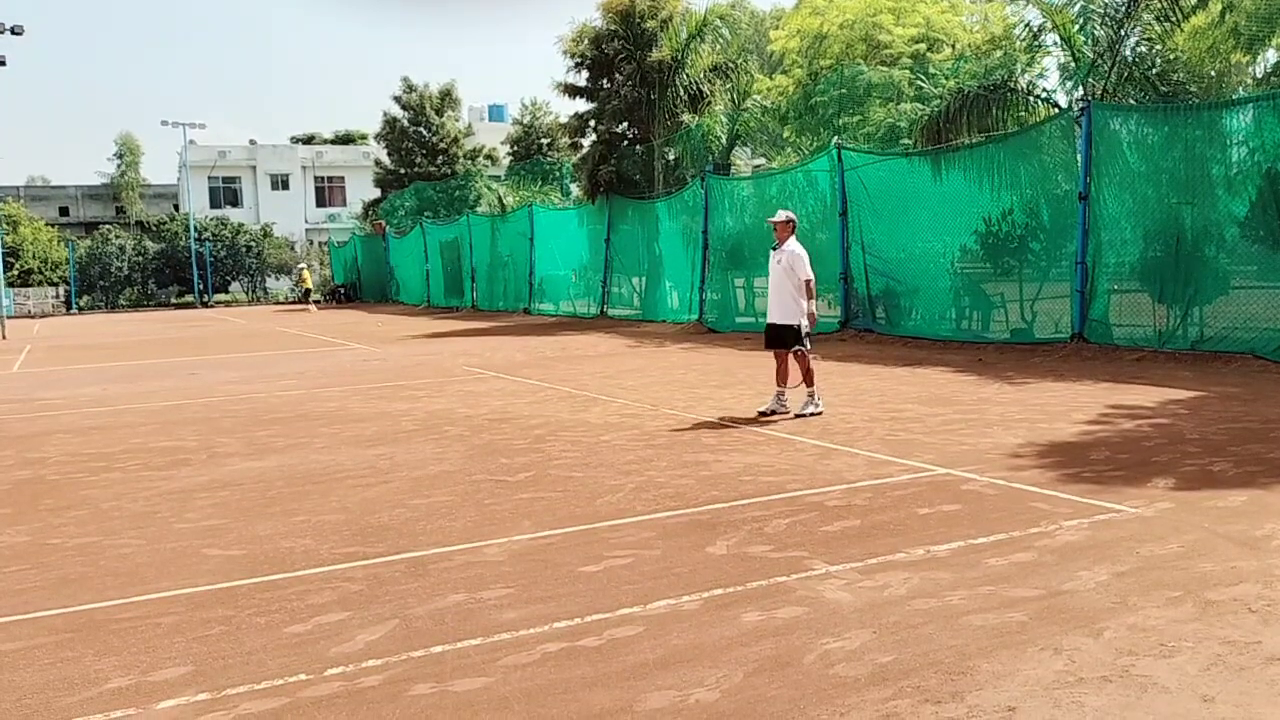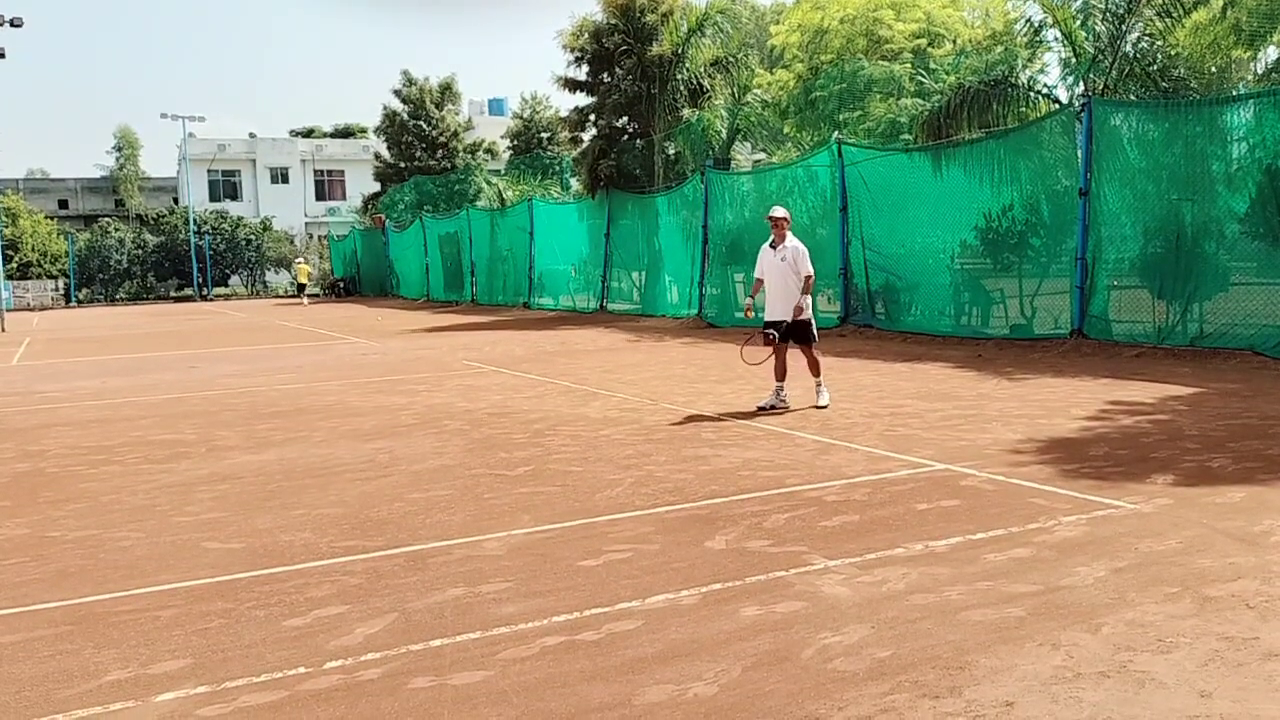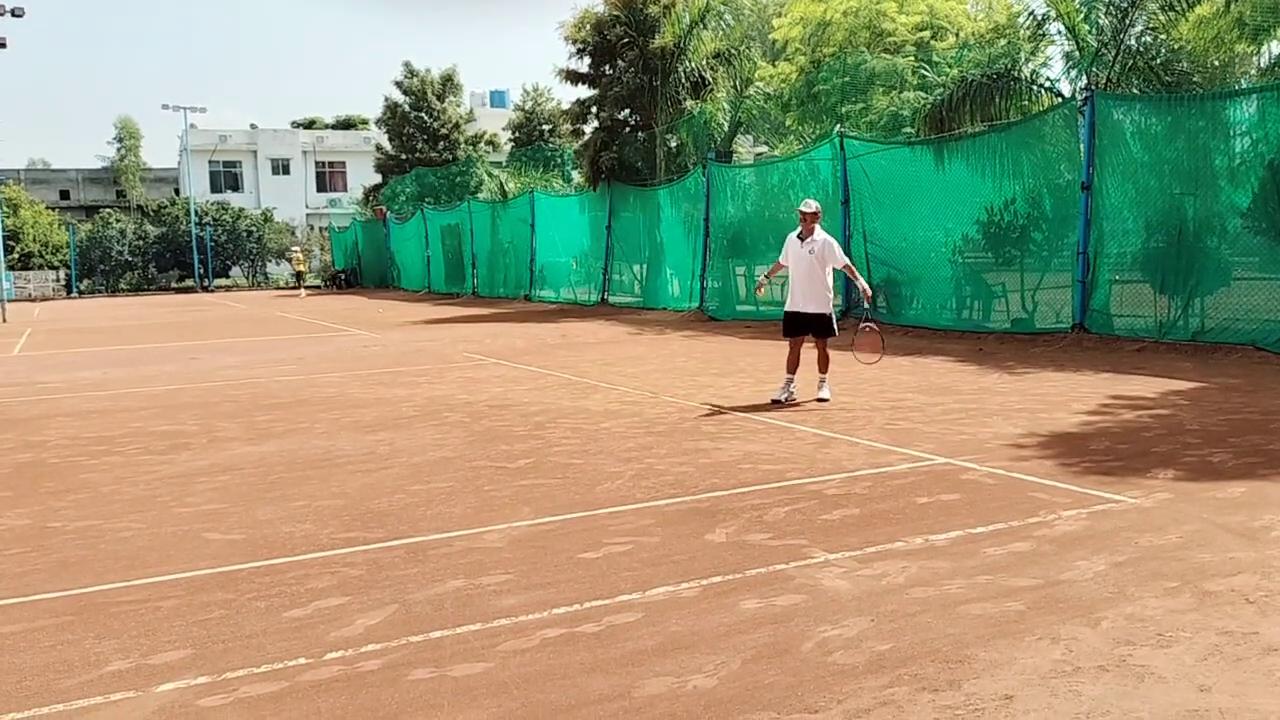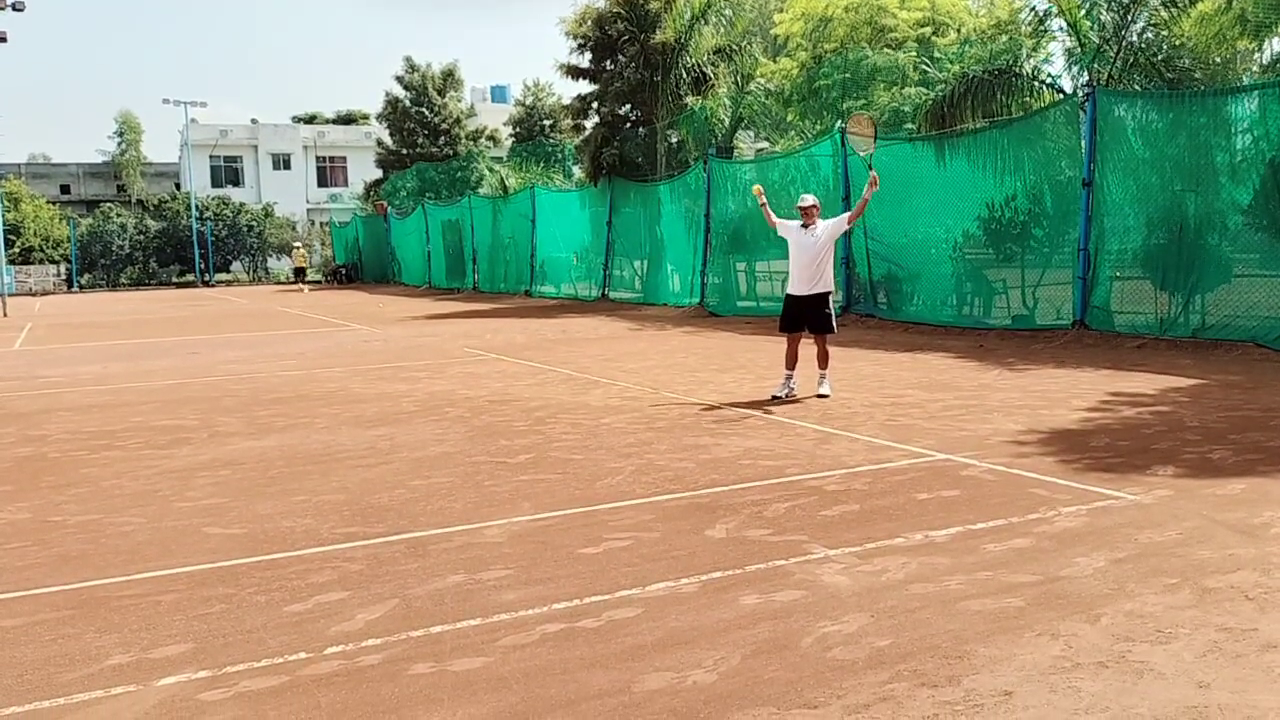
dt=0.7s
person 1, frame 1
left shoulder: (795, 252)
right shoulder: (775, 251)
left elbow: (808, 280)
left wrist: (811, 307)
left hip: (793, 318)
right hip: (775, 317)
left knee: (801, 357)
right knee: (780, 357)
left ankle: (813, 401)
right ankle: (780, 401)
person 1, frame 2
left shoulder: (797, 248)
right shoulder: (765, 250)
left elbow: (809, 277)
right elbow: (760, 278)
left wrist: (802, 301)
right wrist: (750, 299)
left hip: (798, 312)
right hip: (774, 313)
left knee: (808, 351)
right knee: (779, 353)
left ankle: (821, 389)
right ankle: (780, 395)
person 1, frame 3
left shoulder: (826, 242)
right shoulder: (791, 239)
left elbow: (845, 264)
right elbow: (782, 263)
left wrist: (861, 283)
right wrist: (765, 278)
left hip: (819, 306)
right hip: (795, 305)
left knee: (821, 346)
right knee: (794, 345)
left ankle: (823, 385)
right ankle: (789, 387)
person 1, frame 4
left shoulder: (829, 228)
right shoulder: (792, 228)
left elbow: (856, 213)
right elbow: (772, 221)
left wrist: (869, 190)
right wrist: (762, 200)
left hip: (818, 294)
right hip: (794, 294)
left knee: (820, 341)
right knee: (792, 340)
left ankle: (823, 380)
right ankle: (788, 383)
